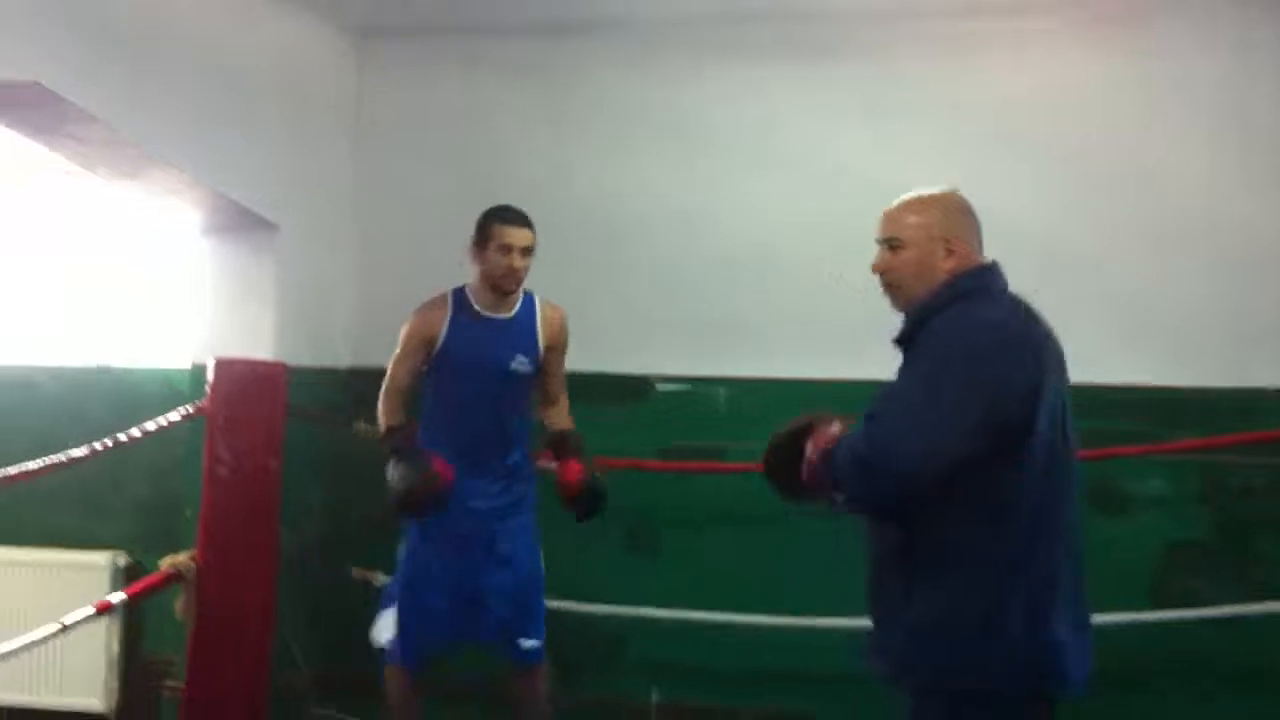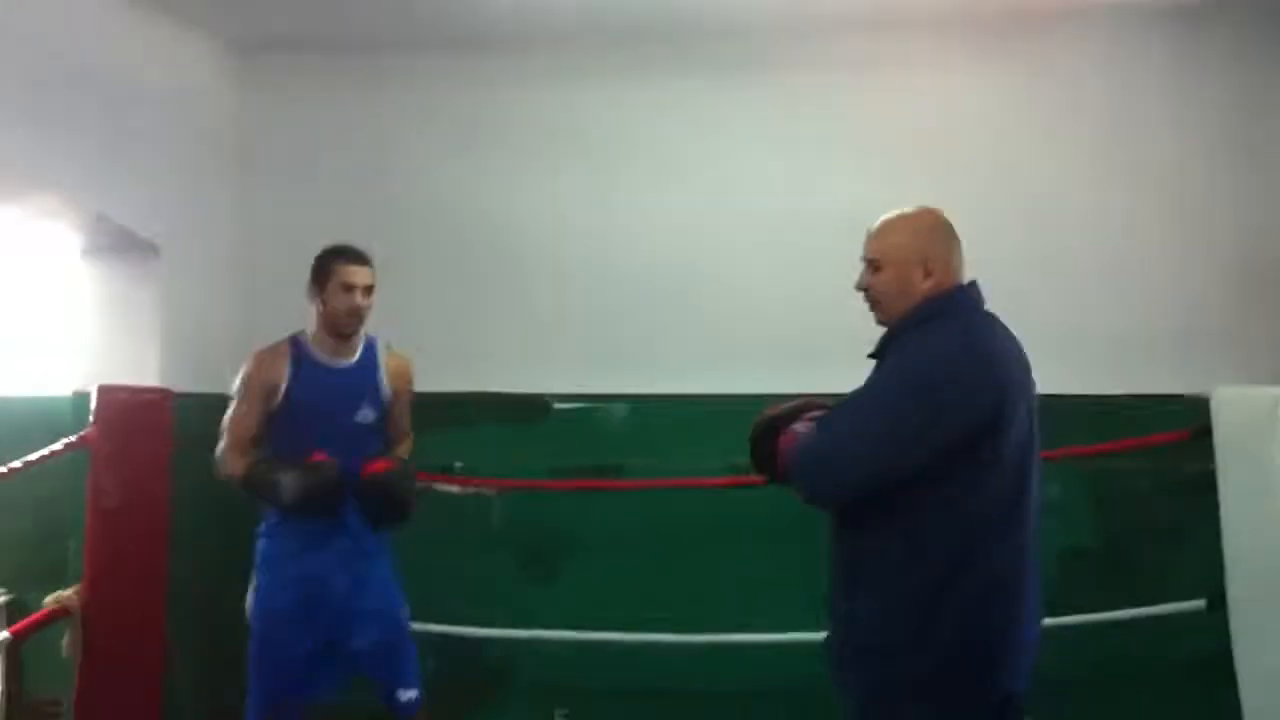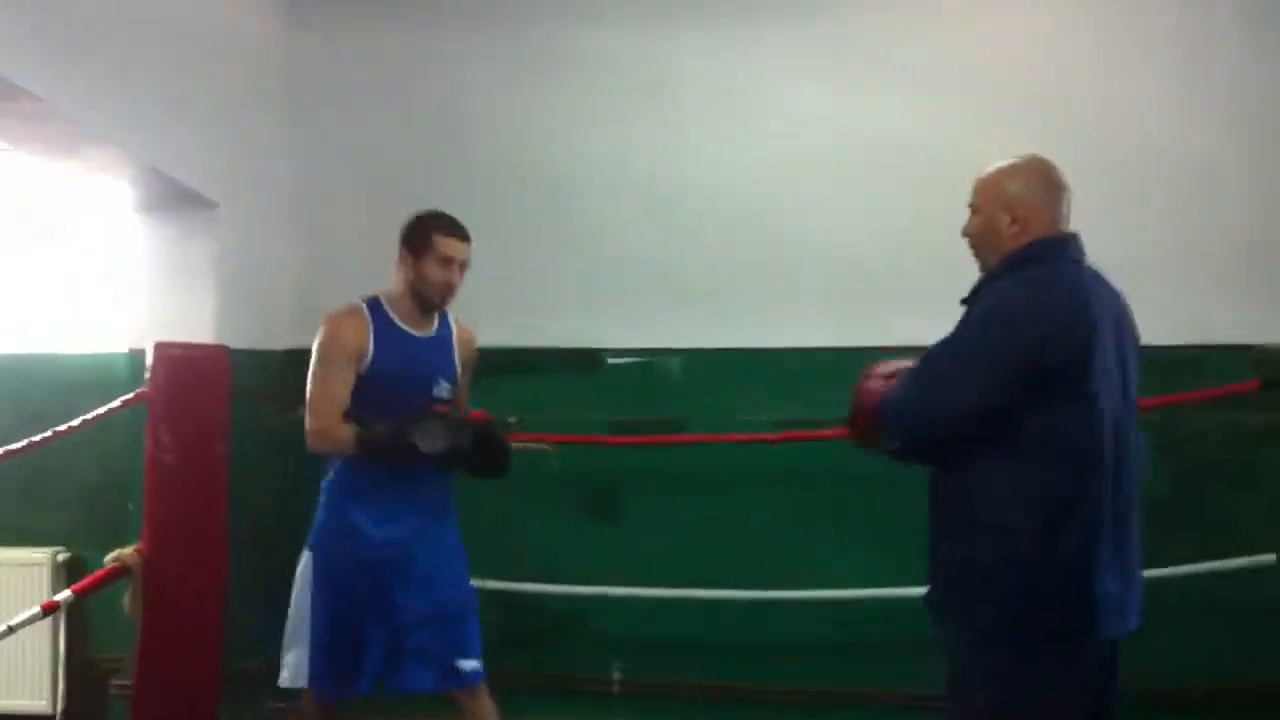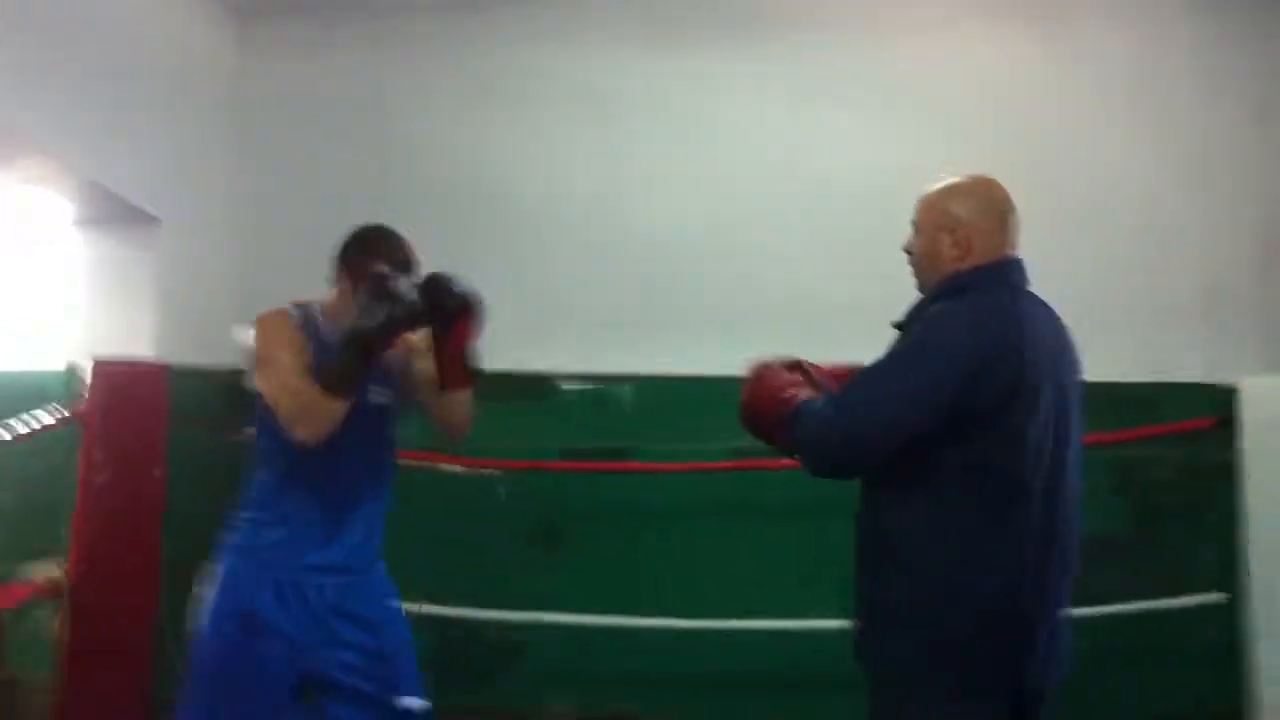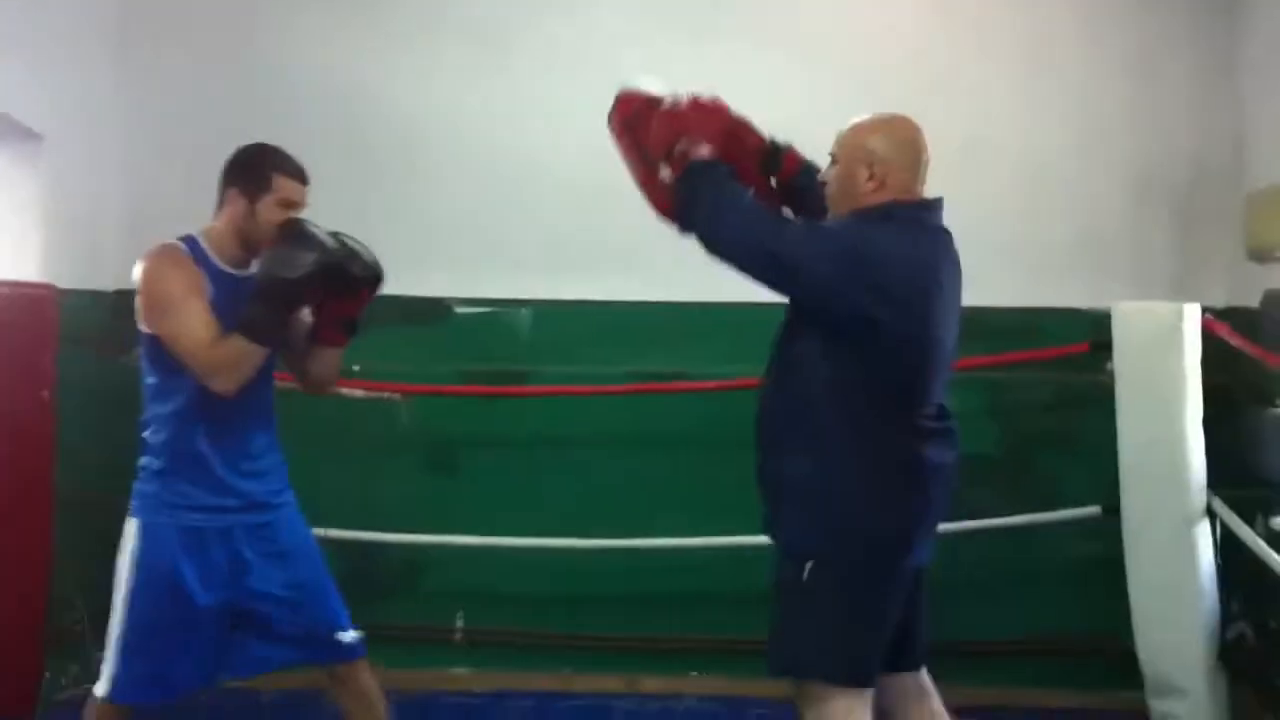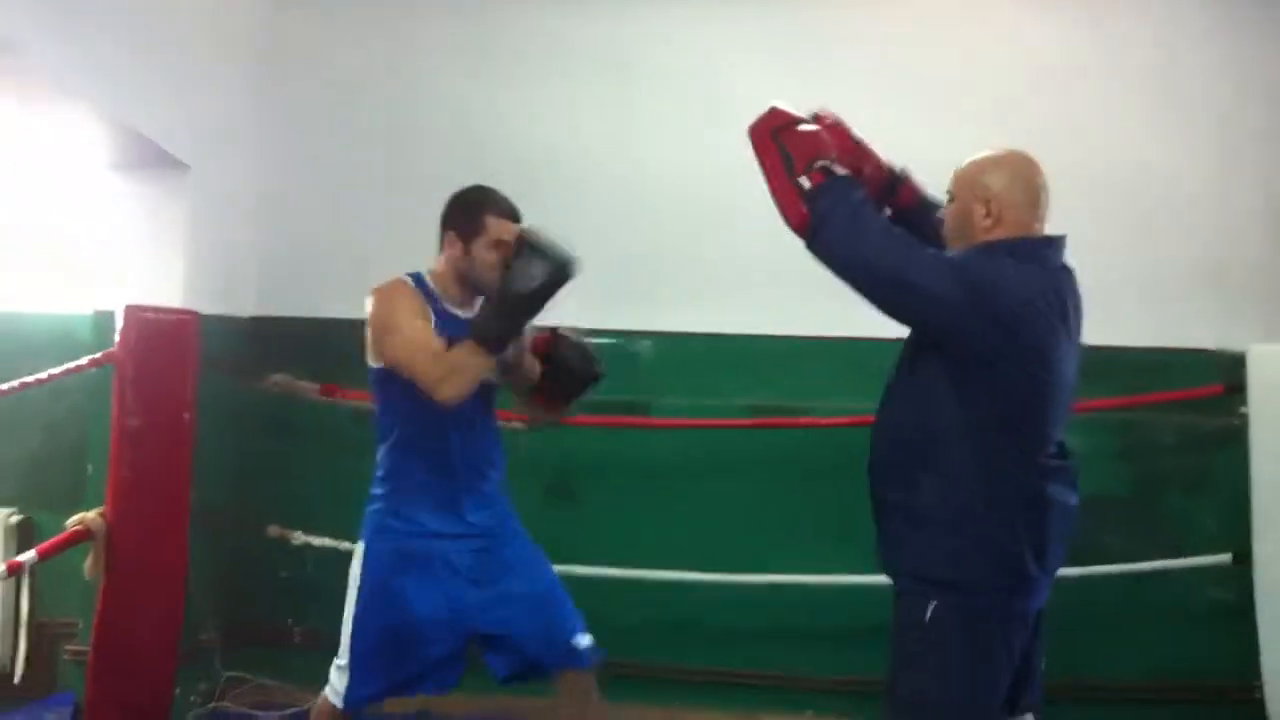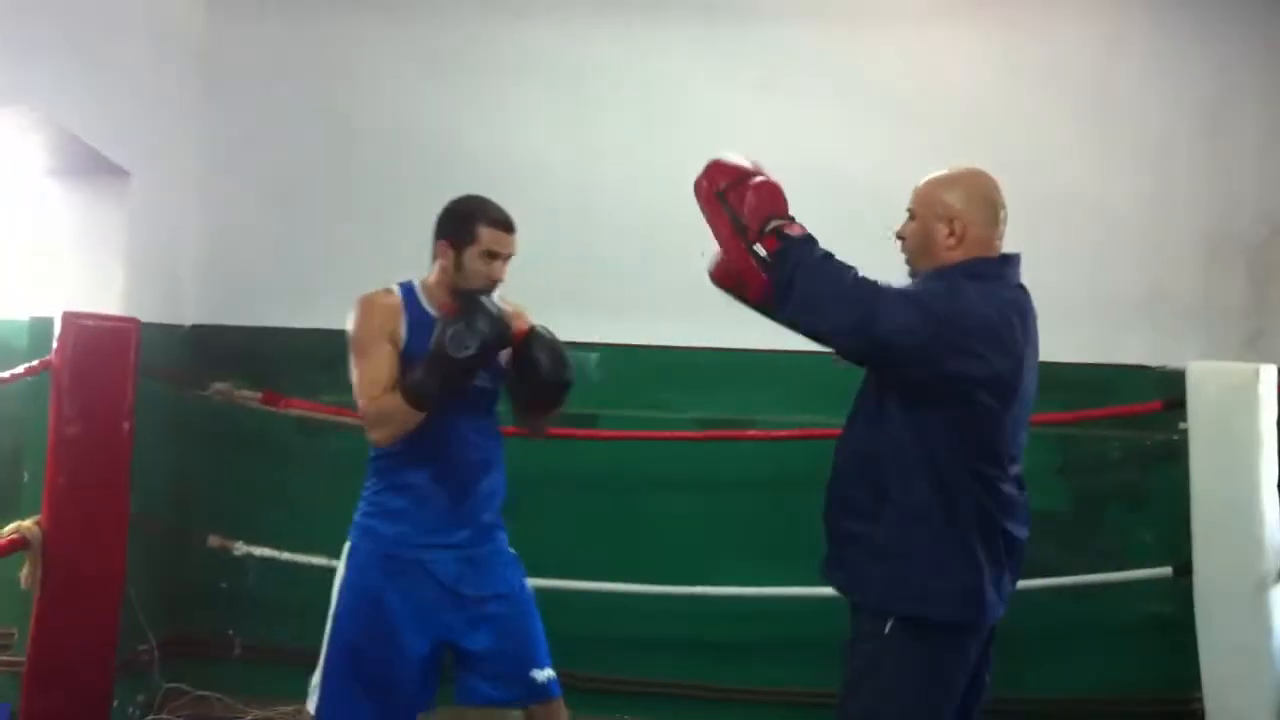
dt=0.5s
person 1, frame 1
left shoulder: (973, 336)
right shoulder: (989, 327)
left elbow: (890, 461)
right elbow: (937, 445)
left wrist: (825, 457)
right wrist: (849, 444)
left hip: (981, 628)
person 1, frame 2
left shoulder: (939, 356)
right shoulder: (976, 344)
left elbow: (837, 470)
left wrist: (797, 445)
right wrist: (827, 431)
left hip: (926, 632)
right hip: (965, 623)
person 1, frame 3
left shoulder: (1022, 303)
right shoulder: (1097, 297)
left elbow: (920, 417)
left wrist: (878, 404)
right wrist: (918, 382)
left hip: (1017, 581)
right hip: (1086, 571)
person 1, frame 4
left shoulder: (959, 330)
right shoulder: (1038, 324)
left elbow: (848, 437)
left wrist: (791, 404)
right wrist: (835, 389)
left hip: (946, 615)
right hip: (1013, 602)
person 1, frame 5
left shoulder: (871, 256)
right shoulder: (915, 244)
left elbow: (755, 237)
right elbow: (818, 202)
left wrist: (692, 160)
right wrist: (766, 155)
left hip: (849, 510)
right hip: (883, 500)
person 1, frame 6
left shoulder: (992, 291)
right shoulder: (1038, 279)
left elbow: (877, 257)
right elbow: (931, 243)
left wrist: (821, 174)
right wrist: (878, 179)
left hip: (966, 555)
right hip: (1005, 546)
person 1, frame 7
left shoulder: (962, 314)
right shoulder: (989, 303)
left elbow: (858, 316)
right elbow: (885, 323)
left wrist: (772, 229)
left hip: (920, 578)
right hip: (961, 569)
person 2, frame 1
left shoulder: (549, 322)
right shoulder: (435, 317)
right elbow: (391, 396)
left wrist: (570, 458)
right wrist: (400, 459)
left hip: (508, 503)
right hip: (435, 499)
left knee: (527, 645)
right knee: (408, 642)
person 2, frame 2
left shoulder: (392, 369)
right shoulder: (271, 367)
right elbow: (230, 455)
left wrist: (396, 475)
right wrist: (277, 482)
left hip: (362, 550)
right hip: (288, 552)
person 2, frame 3
left shoulder: (460, 342)
right shoulder: (349, 330)
right elbow: (320, 433)
right wrist: (398, 439)
left hip: (428, 529)
right hip: (349, 531)
person 2, frame 4
left shoulder: (403, 343)
right shoulder: (279, 332)
left elbow: (453, 426)
right elbow: (305, 426)
left wrist: (453, 339)
right wrist: (360, 347)
left hip: (353, 567)
right hip: (267, 562)
person 2, frame 5
left shoulder: (279, 271)
right shoulder: (167, 269)
left elbow: (319, 376)
right elbow: (221, 373)
left wrist: (340, 307)
right wrist: (277, 299)
left hip: (262, 503)
right hip: (176, 510)
left knee: (344, 650)
person 2, frame 6
left shoulder: (490, 312)
right shoulder: (396, 301)
left elbow: (536, 401)
right elbow: (445, 387)
left wrist: (557, 377)
right wrist: (508, 312)
left hip: (487, 528)
right hip: (405, 533)
left knee: (573, 660)
person 2, frame 7
left shoulder: (499, 321)
right shoulder: (382, 312)
left elbow: (531, 421)
right elbow: (378, 425)
left wrist: (540, 388)
right wrist: (442, 368)
left hip: (478, 542)
right hip: (391, 542)
